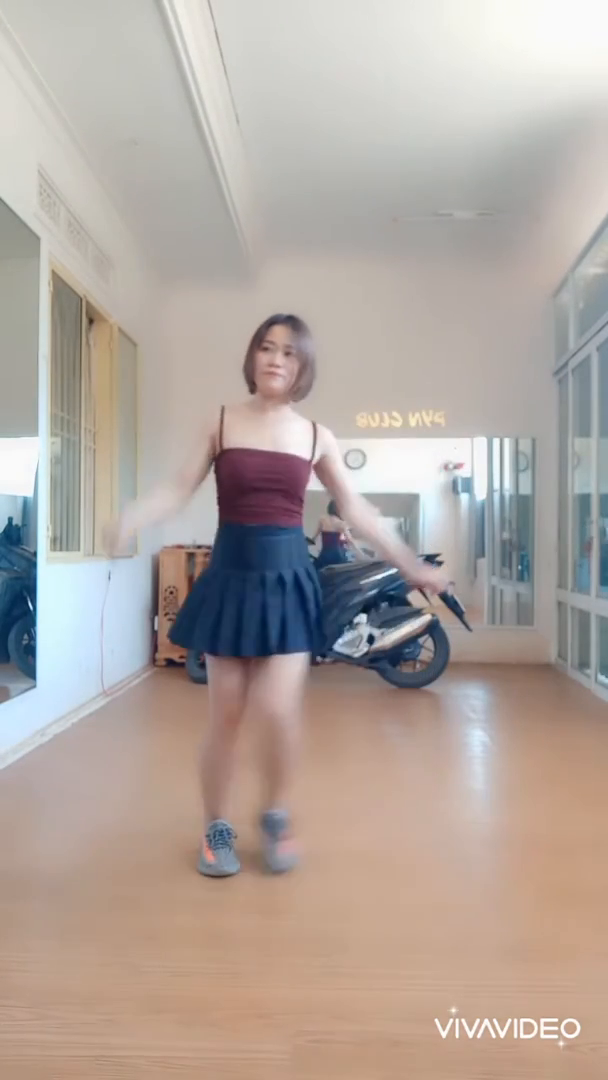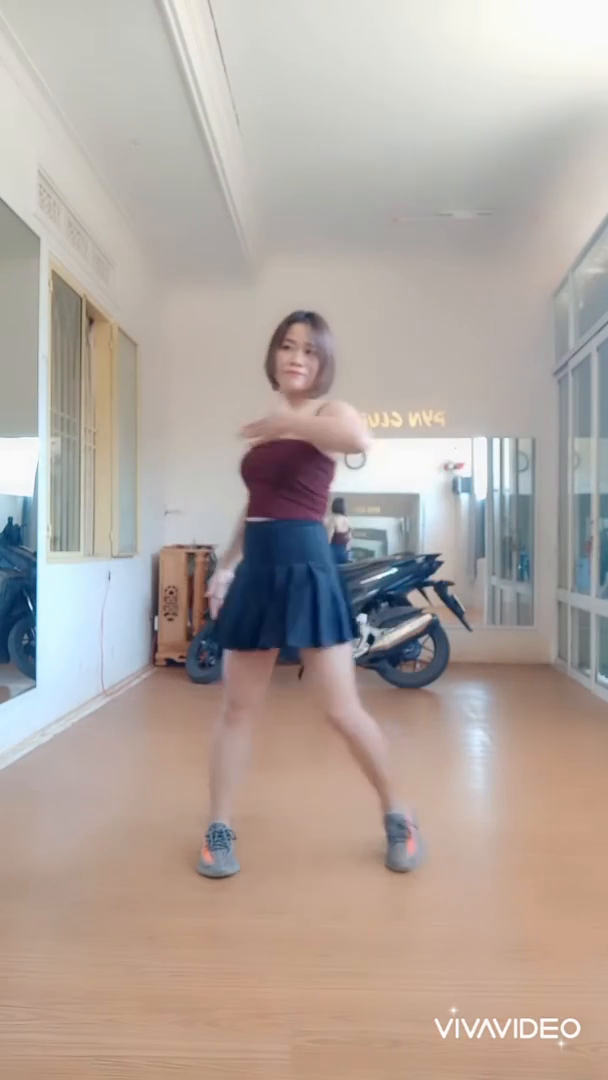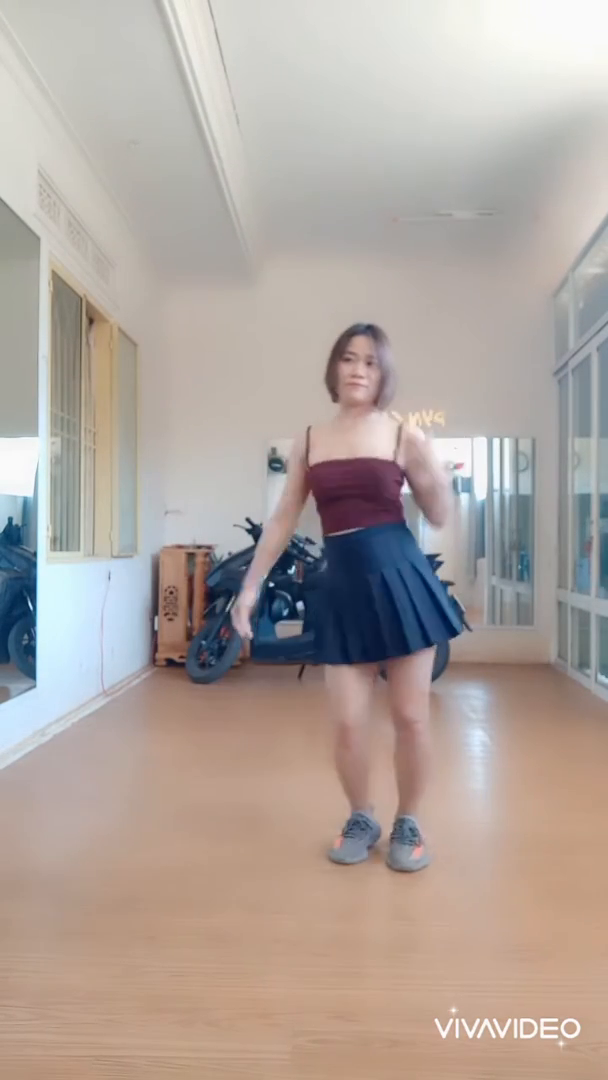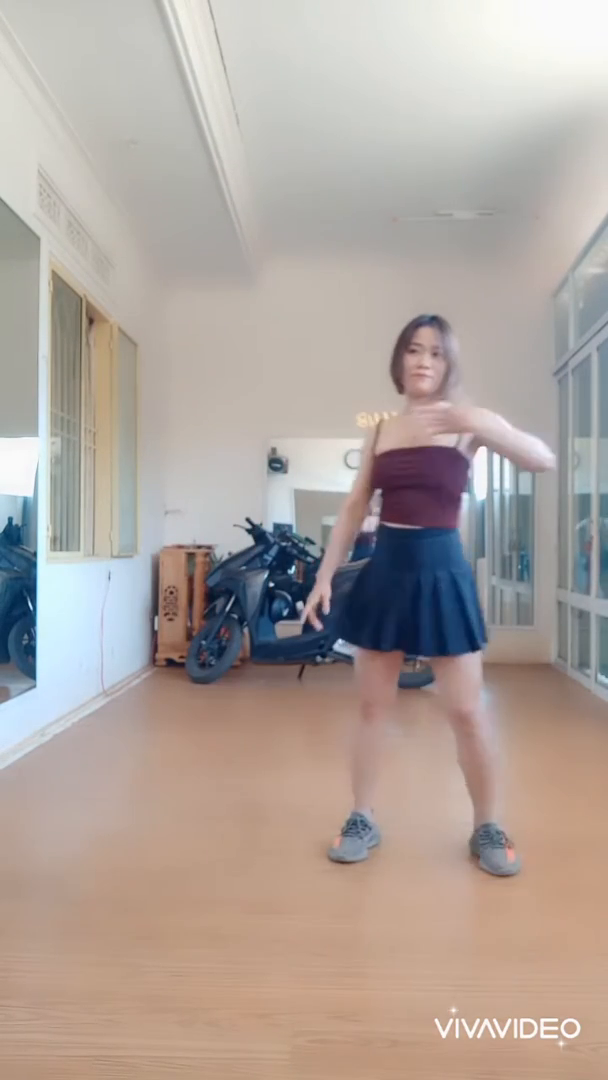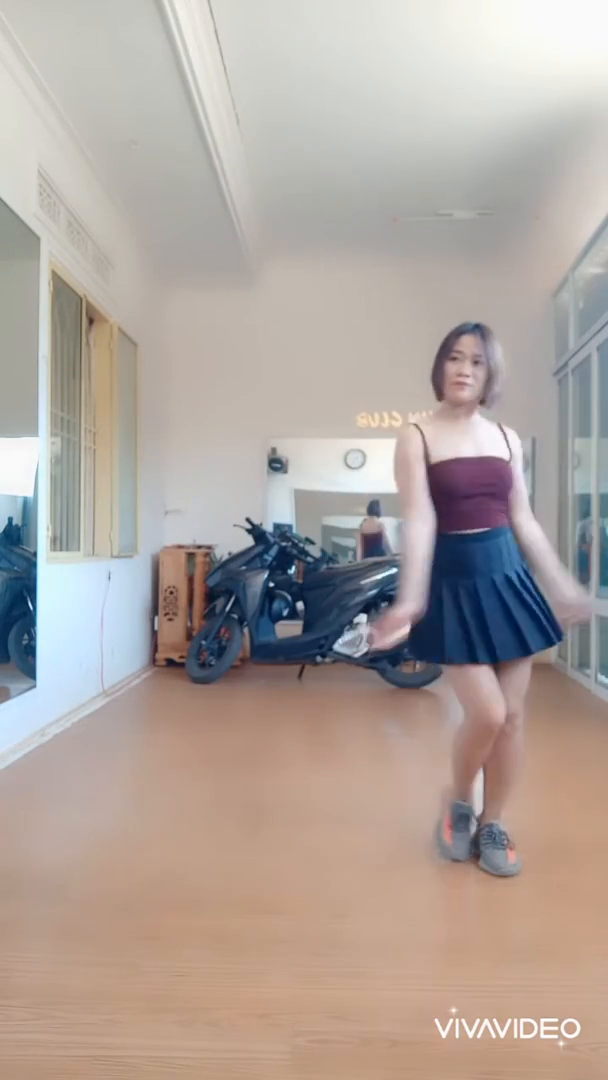
dt=0.5s
person 1, frame 1
left shoulder: (316, 436)
right shoulder: (221, 421)
left elbow: (355, 509)
right elbow: (179, 490)
left wrist: (409, 563)
right wrist: (128, 522)
left hip: (288, 579)
right hip: (231, 577)
left knee: (278, 710)
right knee: (225, 715)
left ankle: (276, 814)
right ankle: (216, 826)
person 1, frame 2
left shoulder: (330, 412)
right shoulder: (272, 429)
left elbow: (358, 438)
left wrist: (288, 422)
right wrist: (224, 567)
left hip: (306, 568)
right hip: (255, 573)
left knee: (342, 711)
right knee: (237, 708)
left ankle: (396, 817)
right ankle: (219, 828)
person 1, frame 3
left shoulder: (402, 434)
right shoulder: (310, 439)
left elbow: (440, 517)
right elbow: (284, 518)
left wrist: (434, 476)
right wrist: (250, 584)
left hip: (402, 579)
right hip: (346, 585)
left knee: (411, 715)
right knee: (349, 721)
left ankle: (406, 823)
right ankle: (362, 819)
person 1, frame 4
left shoulder: (468, 420)
right shoulder: (381, 431)
left elbow: (543, 458)
right elbow: (353, 509)
left wrist: (478, 427)
right wrist: (323, 575)
left hip: (441, 572)
right hip: (384, 573)
left knee: (466, 712)
right knee: (373, 705)
left ankle: (486, 826)
right ankle: (363, 820)
person 1, frame 5
left shoulder: (507, 437)
right shoulder: (416, 437)
left elbow: (522, 518)
right elbow: (417, 516)
left wrist: (559, 581)
right wrist: (411, 591)
left hip: (508, 580)
right hip: (454, 584)
left knee: (511, 717)
right knee: (487, 714)
left ankle: (490, 826)
right ankle: (457, 805)
